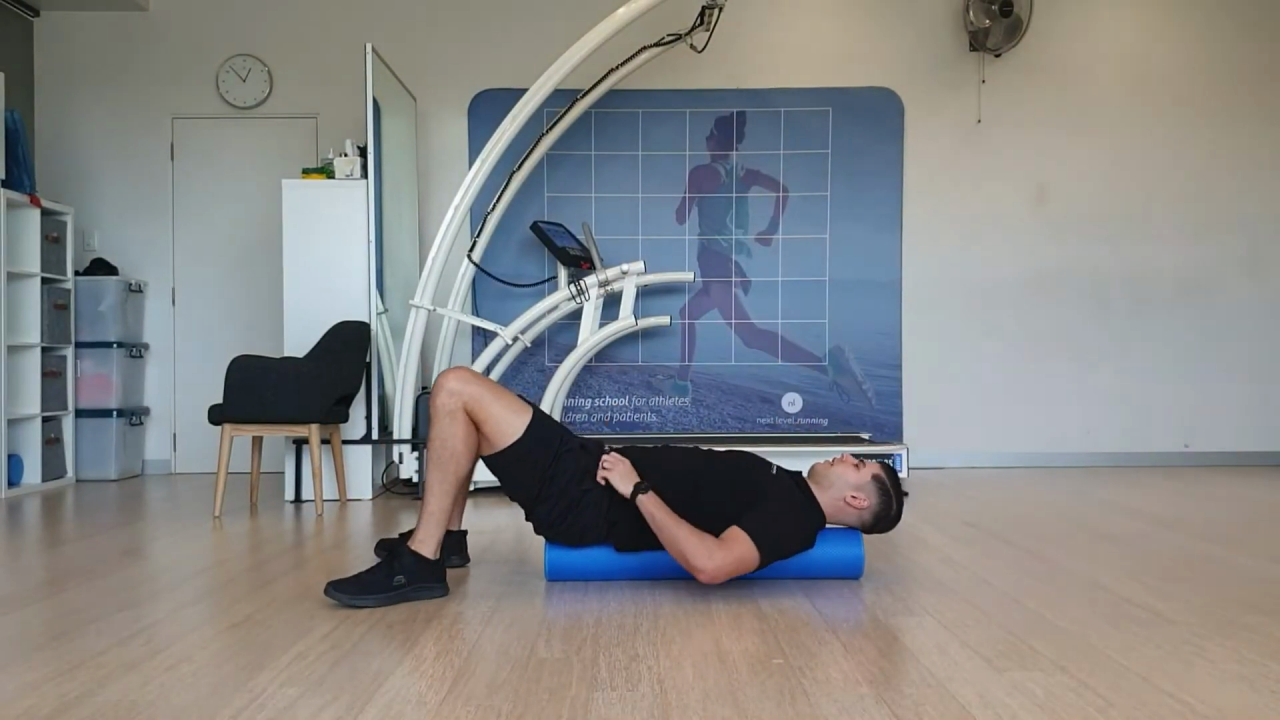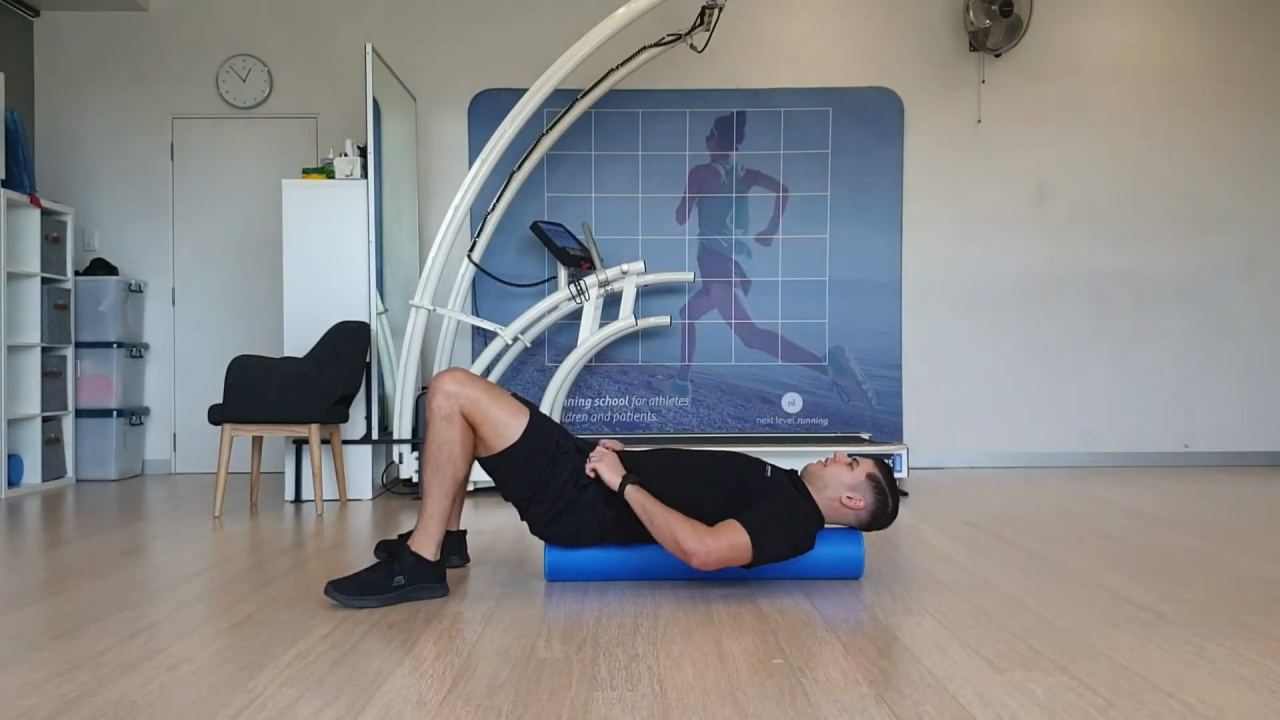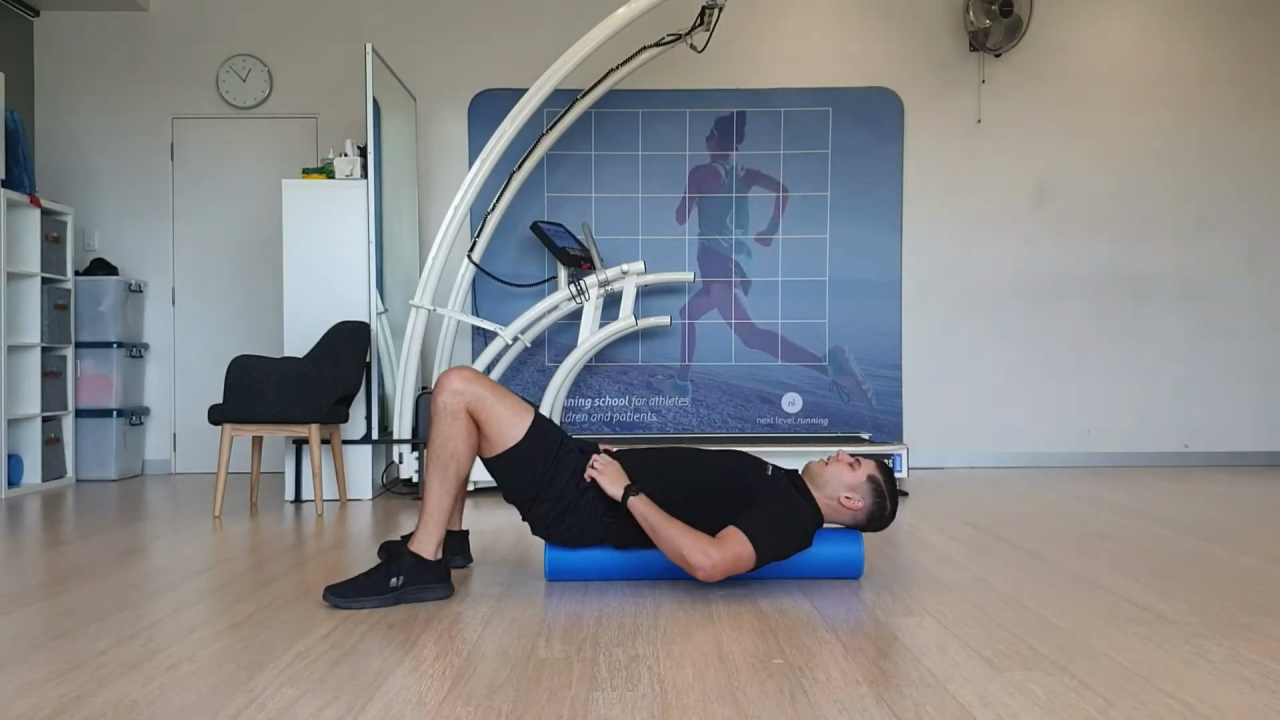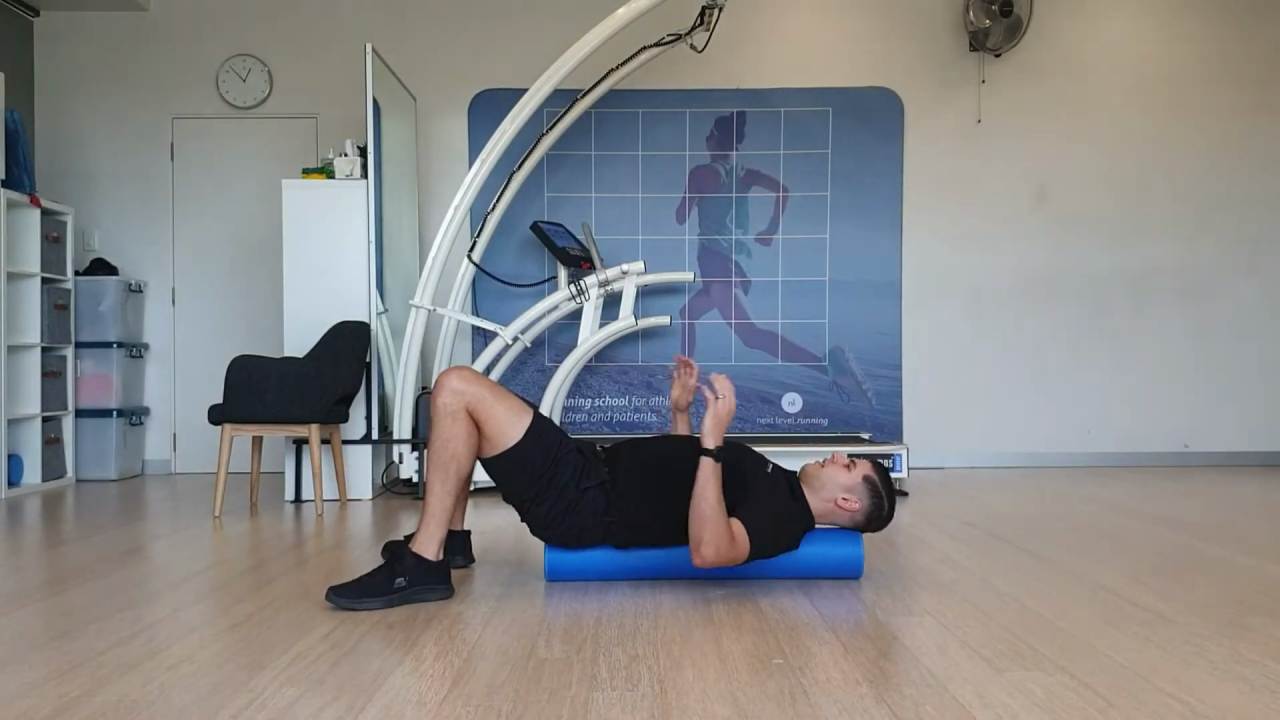
dt=0.4s
person 1, frame 1
left shoulder: (793, 519)
right shoulder: (786, 491)
left elbow: (709, 563)
left wrist: (638, 490)
right wrist: (635, 470)
left hip: (584, 502)
right hip: (591, 470)
left knee: (455, 389)
right knee: (461, 395)
left ankle: (420, 563)
right ankle: (445, 536)
person 1, frame 2
left shoulder: (793, 521)
right shoulder: (783, 489)
left elbow: (701, 548)
left wrist: (624, 483)
right wrist: (623, 463)
left hip: (582, 504)
right hip: (602, 475)
left knee: (451, 391)
right knee: (459, 395)
left ankle: (419, 563)
right ankle: (445, 538)
person 1, frame 3
left shoulder: (791, 518)
right shoulder: (782, 488)
left elbow: (708, 561)
left wrist: (629, 492)
right wrist: (622, 468)
left hip: (583, 506)
right hip: (595, 476)
left knee: (458, 389)
right knee: (461, 392)
left ankle: (422, 564)
right ankle: (447, 538)
person 1, frame 4
left shoulder: (784, 517)
right shoulder: (781, 487)
left elbow: (708, 548)
left wrist: (710, 442)
right wrist: (681, 411)
left hip: (583, 505)
right hip: (595, 471)
left knee: (457, 389)
right knee: (460, 393)
left ankle: (423, 565)
right ankle: (449, 539)
person 2, frame 1
left shoulder: (701, 173)
right shoulder: (746, 174)
left elbow: (681, 218)
right elbow: (782, 190)
left wrist: (690, 196)
right wrist: (771, 230)
left hip: (715, 261)
right hip: (736, 261)
left knee: (750, 334)
right knee: (688, 314)
left ankle: (827, 365)
right ankle: (681, 382)
person 2, frame 2
left shoulder: (701, 173)
right shoulder: (745, 174)
left elbow: (681, 218)
right elbow: (782, 190)
left wrist: (690, 195)
right wrist: (771, 231)
left hip: (715, 261)
right hip: (735, 262)
left knee: (750, 334)
right knee: (688, 314)
left ankle: (826, 365)
right ankle: (681, 382)
person 2, frame 3
left shoulder: (702, 173)
right shoulder: (746, 174)
left elbow: (681, 218)
right elbow: (781, 190)
left wrist: (689, 197)
right wrist: (771, 230)
left hip: (715, 261)
right hip: (736, 261)
left knee: (750, 334)
right knee: (688, 314)
left ankle: (828, 366)
right ankle: (681, 382)
person 2, frame 4
left shoulder: (702, 173)
right shoulder: (745, 174)
left elbow: (681, 218)
right elbow: (782, 190)
left wrist: (690, 195)
right wrist: (771, 230)
left hip: (716, 260)
right hip: (736, 260)
left knee: (751, 335)
right knee: (688, 314)
left ankle: (828, 366)
